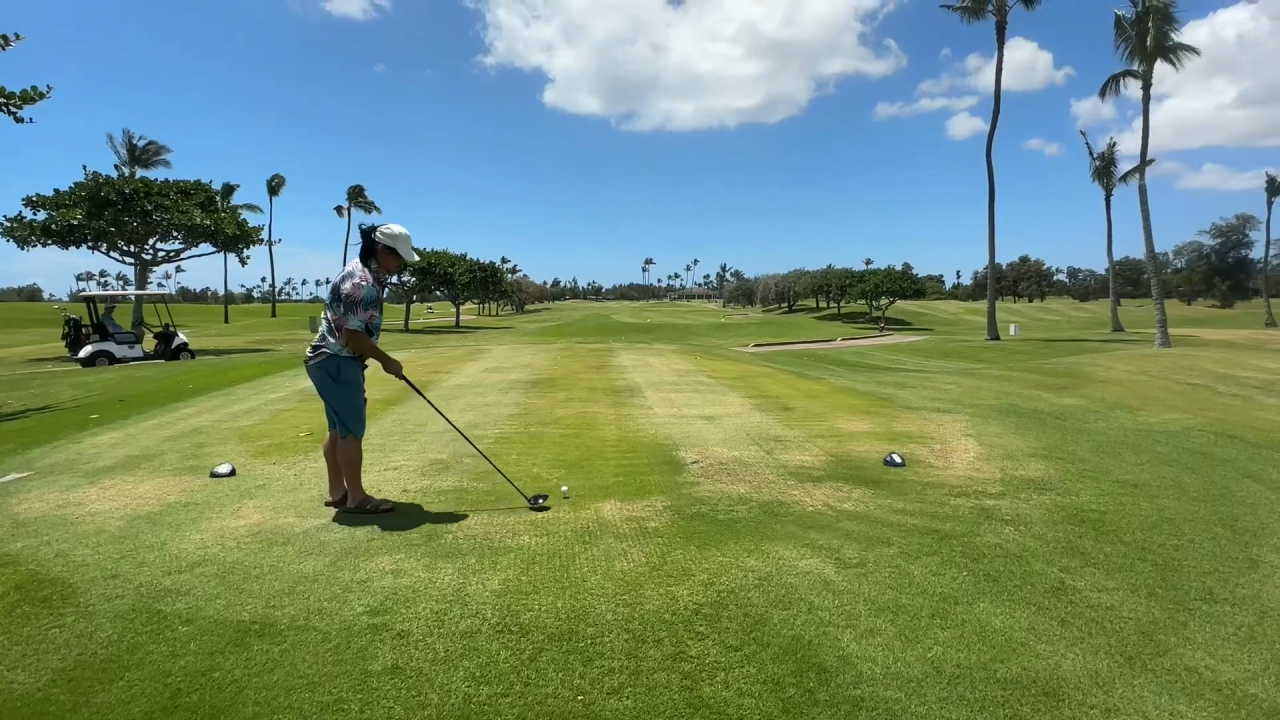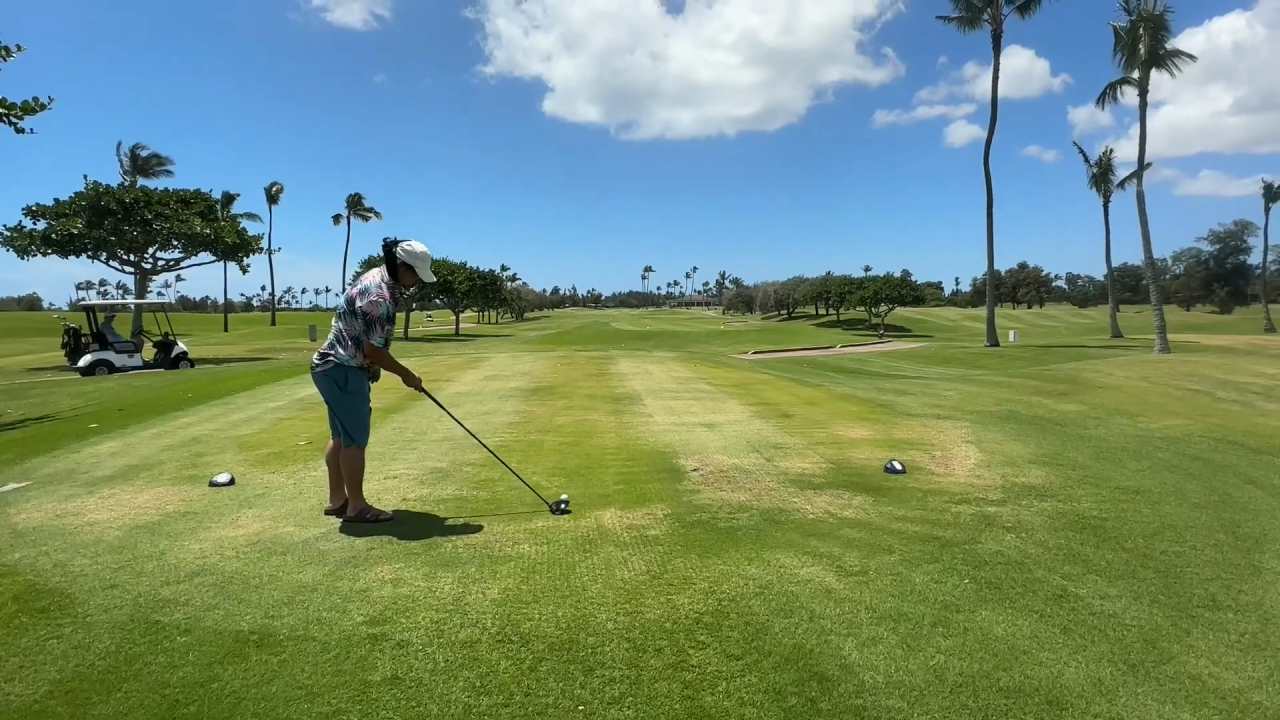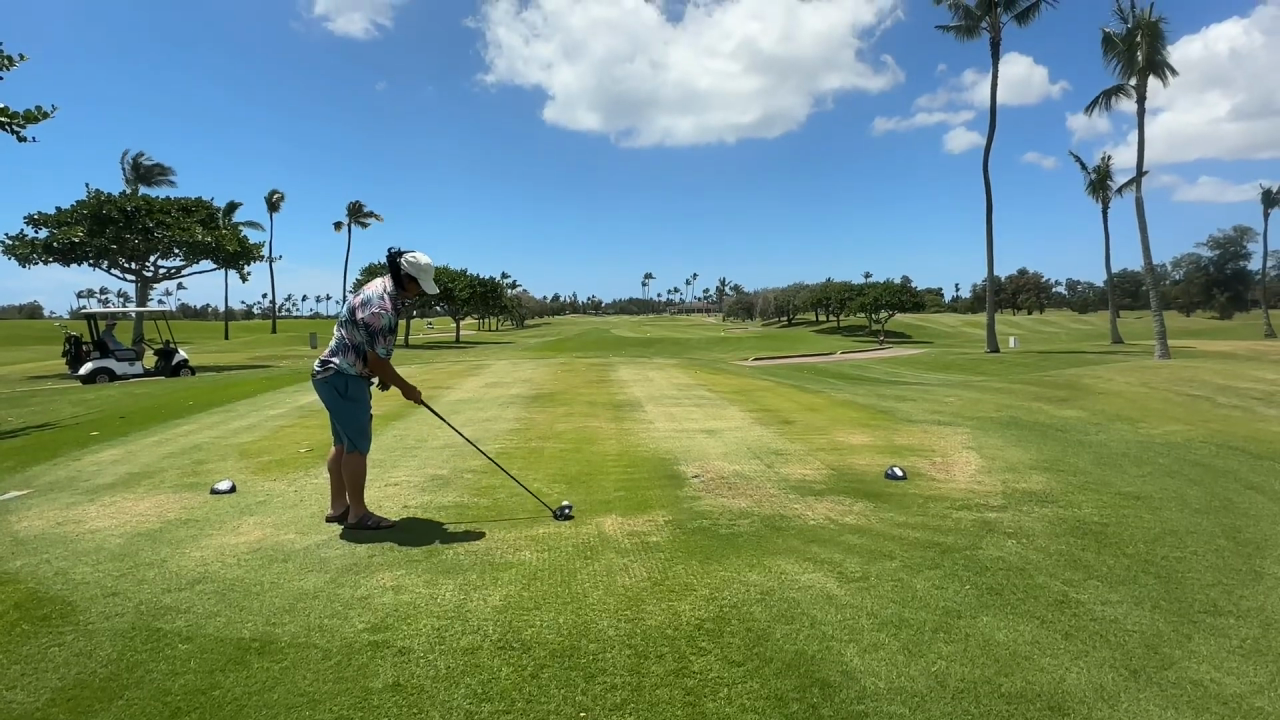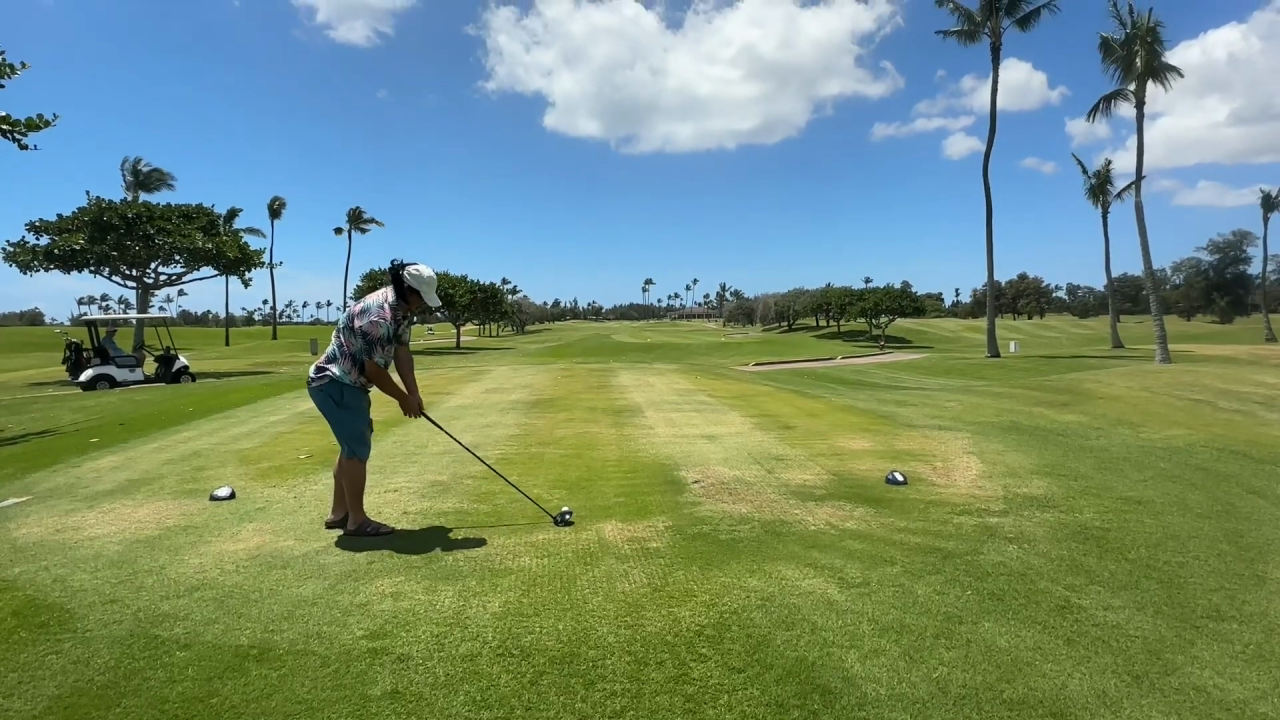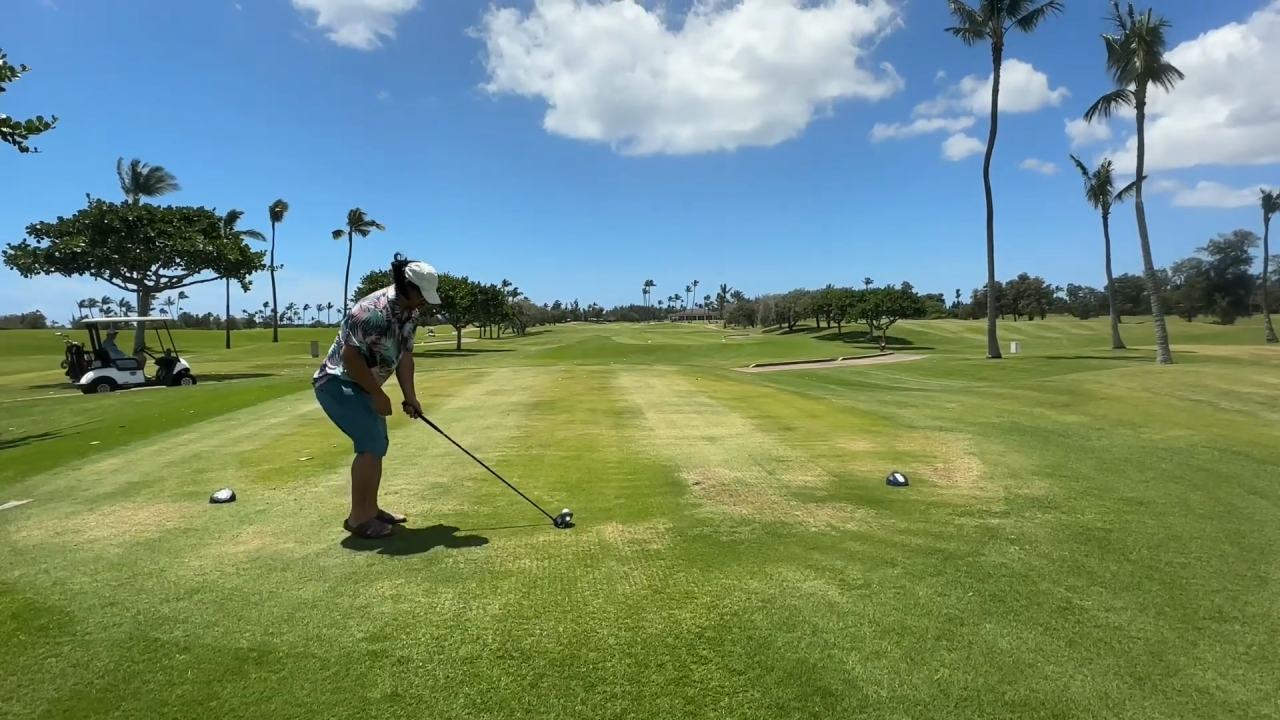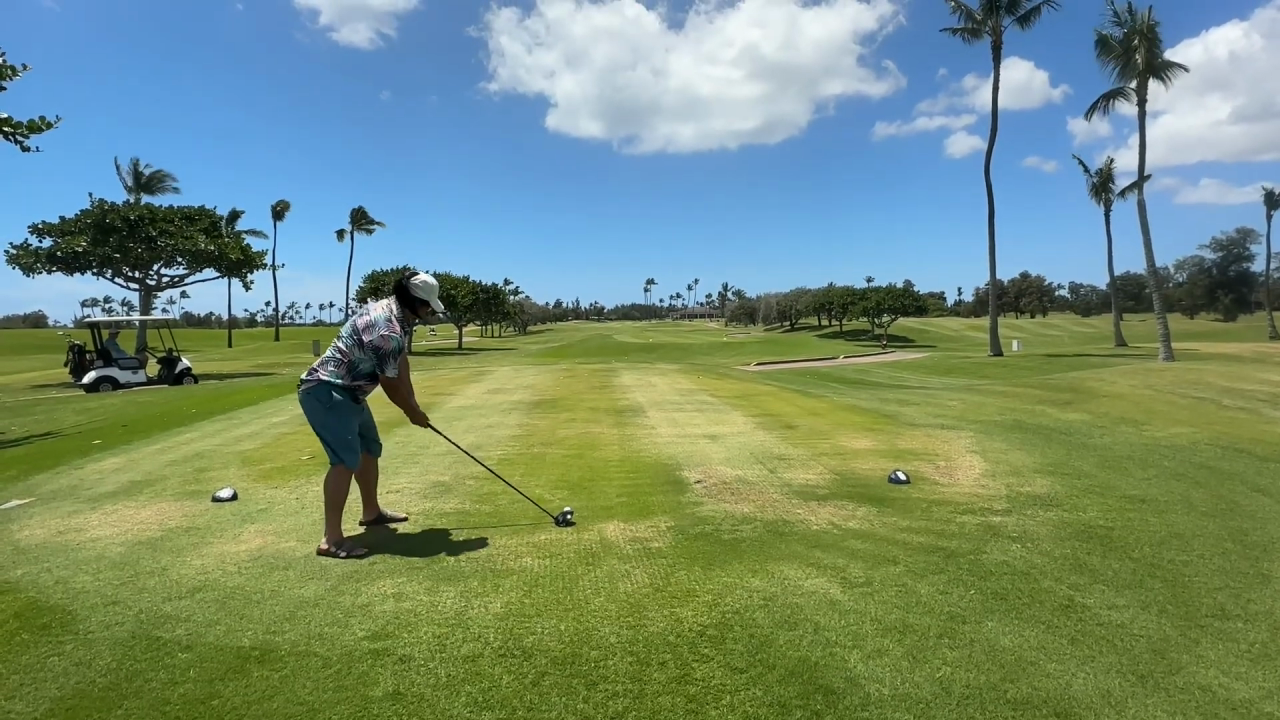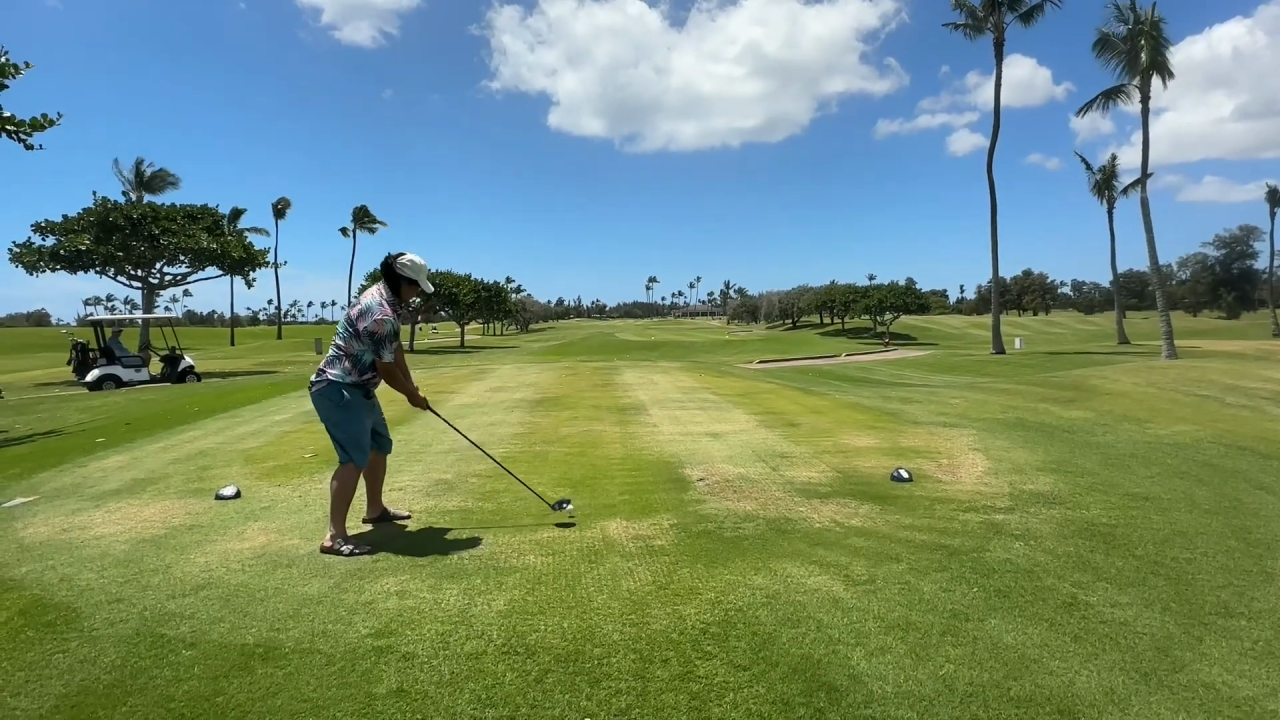
dt=0.7s
person 1, frame 1
left shoulder: (366, 270)
right shoulder: (362, 283)
right elbow: (352, 333)
left wrist: (376, 358)
right wrist: (386, 361)
left hip: (331, 359)
right hip: (336, 362)
left knee: (338, 428)
right knee: (351, 428)
left ankle: (337, 490)
right ankle: (356, 497)
person 1, frame 2
left shoulder: (378, 277)
right shoulder: (378, 298)
right elbow: (374, 349)
left wrist: (373, 366)
right wrist: (406, 375)
left hip: (335, 366)
right hip: (343, 370)
left knee: (341, 435)
right knee: (355, 437)
left ankle: (337, 499)
right ankle: (356, 506)
person 1, frame 3
left shoulder: (383, 287)
right shoulder: (380, 308)
right elbow: (377, 360)
left wrist: (387, 376)
right wrist: (406, 388)
left hip: (336, 374)
right hip: (343, 377)
left knee: (343, 442)
right knee: (357, 443)
left ankle: (338, 506)
right ankle: (357, 513)
person 1, frame 4
left shoulder: (401, 309)
right shoulder: (378, 317)
left elbow: (401, 353)
right elbow: (375, 371)
left wrist: (414, 394)
right wrist: (403, 399)
left hip: (343, 382)
right hip: (335, 384)
left knee: (351, 447)
right knee: (357, 449)
left ankle: (339, 512)
right ankle: (356, 520)
person 1, frame 5
left shoulder: (409, 314)
right shoulder: (372, 310)
left elbow: (404, 356)
right elbow: (350, 356)
left wrist: (410, 397)
right wrist: (378, 395)
left hip: (363, 386)
right hip: (338, 383)
left knee: (376, 446)
right knee: (370, 445)
left ankle: (370, 511)
right ankle: (357, 516)
person 1, frame 6
left shoulder: (396, 314)
right shoulder: (387, 330)
left elbow: (401, 364)
right elbow: (390, 383)
left wrist: (413, 404)
right wrist: (413, 413)
left hip: (346, 391)
right hip: (326, 391)
left knee: (370, 448)
right knee: (346, 459)
left ankle: (371, 512)
right ankle: (331, 538)
person 1, frame 7
left shoulder: (385, 298)
right shoulder: (381, 315)
left elbow: (394, 347)
right elbow: (386, 368)
left wrist: (411, 384)
right wrist: (411, 395)
left hip: (357, 389)
right hip: (338, 390)
left knee: (379, 445)
right knee: (355, 457)
left ankle: (375, 509)
right ankle: (334, 535)
